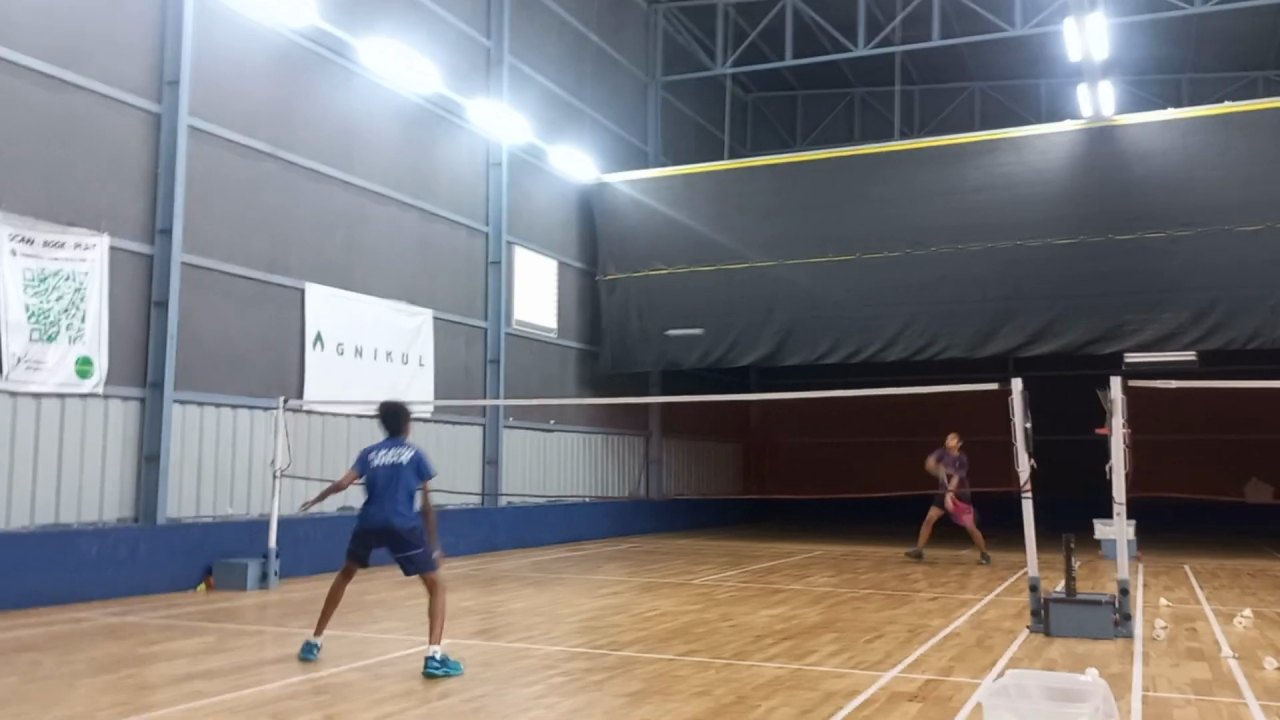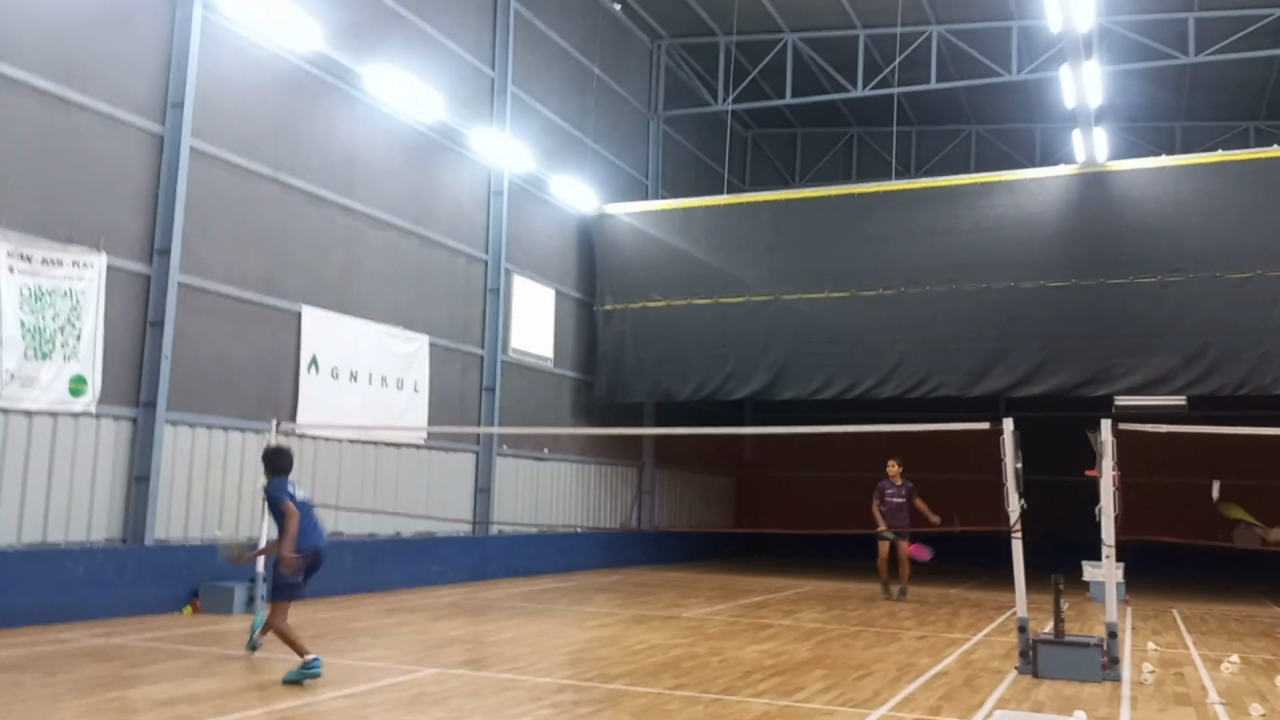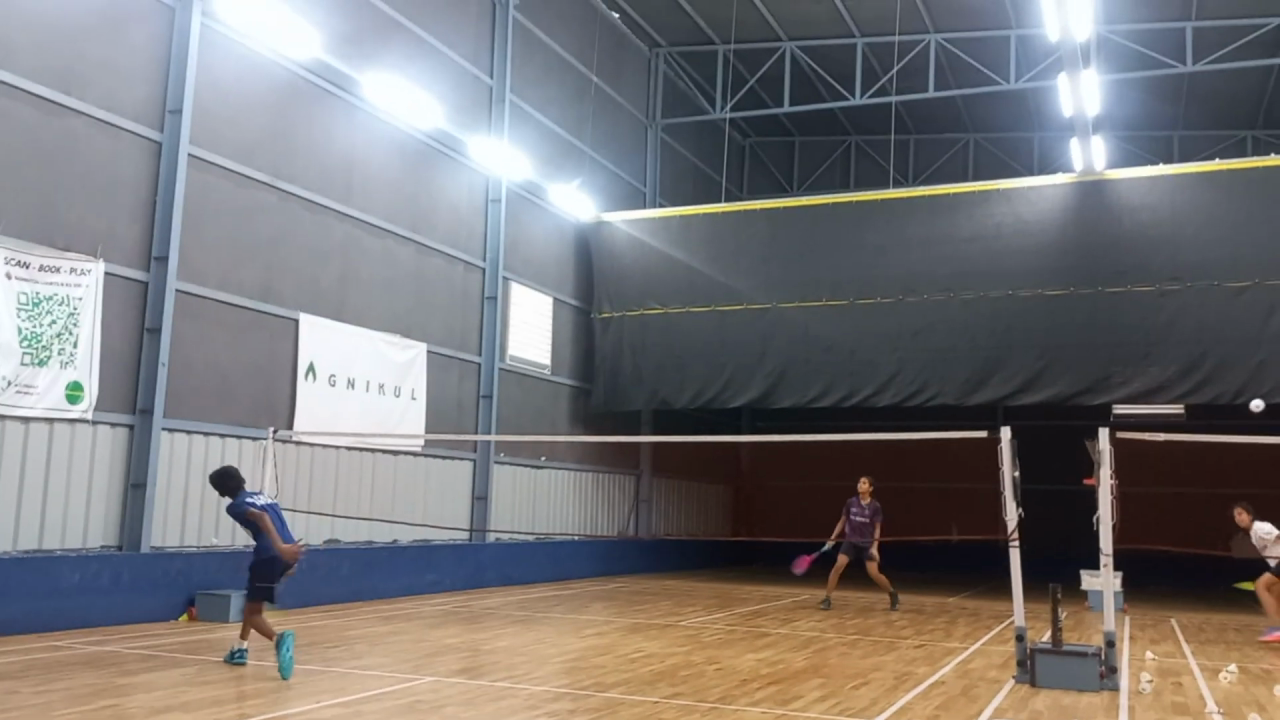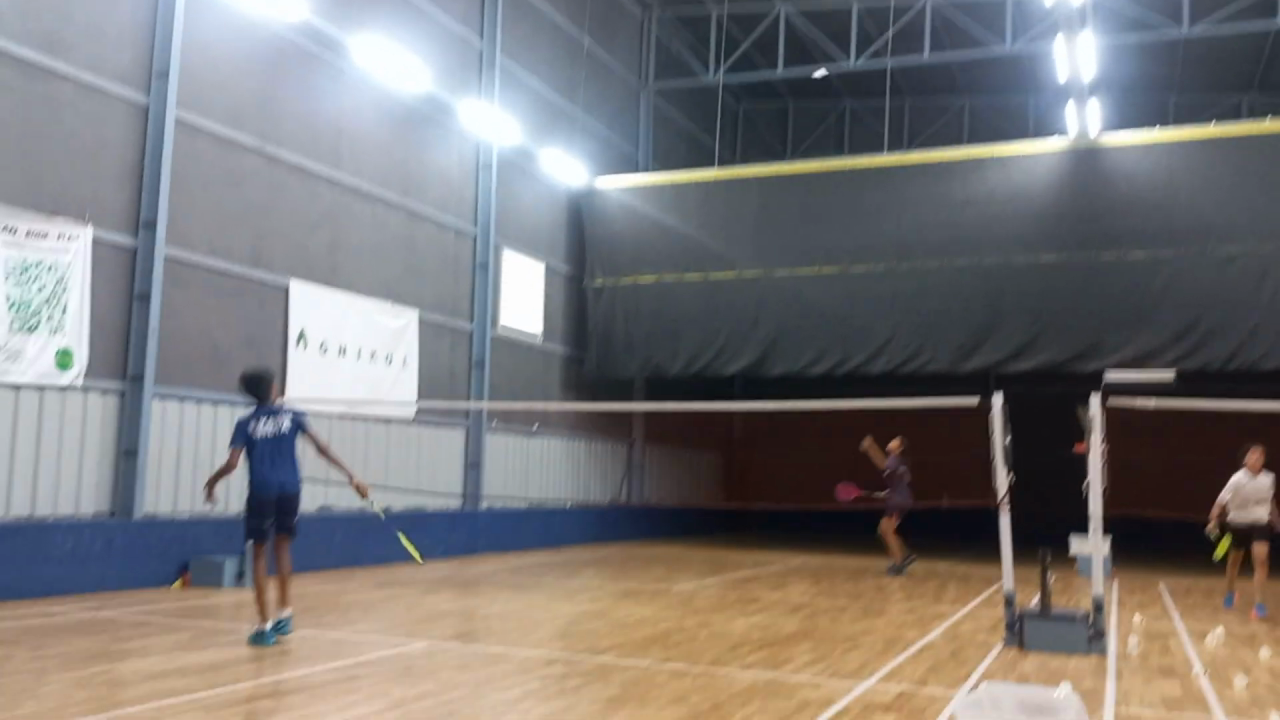
dt=0.5s
person 1, frame 1
left shoulder: (369, 453)
right shoulder: (415, 454)
left elbow: (343, 484)
right elbow: (426, 503)
left wrist: (318, 498)
right wrist: (434, 544)
left hip: (368, 523)
right hip: (402, 525)
left knee: (344, 576)
right knee: (436, 587)
left ankle: (314, 641)
right ankle: (434, 657)
person 1, frame 2
left shoulder: (274, 487)
right shoulder: (294, 489)
left elbow: (292, 513)
left wrist: (285, 549)
right wrist: (257, 554)
left hip: (298, 551)
right hip: (314, 550)
left knee: (278, 619)
right knee: (280, 600)
left ankle: (310, 661)
right ankle: (261, 636)
person 1, frame 3
left shoulder: (235, 506)
right shoulder: (261, 497)
left elbow: (261, 517)
right elbow: (274, 522)
left wrist: (279, 547)
left hip: (270, 554)
right hip: (287, 552)
left knee: (254, 613)
right knee: (253, 598)
left ankle: (279, 639)
right ankle: (240, 648)
person 1, frame 4
left shoulder: (246, 424)
right shoulder: (291, 415)
left elbow: (231, 464)
right elbow: (321, 448)
left wrist: (212, 481)
right wrist: (351, 476)
left hip: (261, 493)
right hip: (289, 489)
left knee: (259, 555)
right knee: (282, 547)
left ankle: (265, 625)
right ankle: (284, 615)
